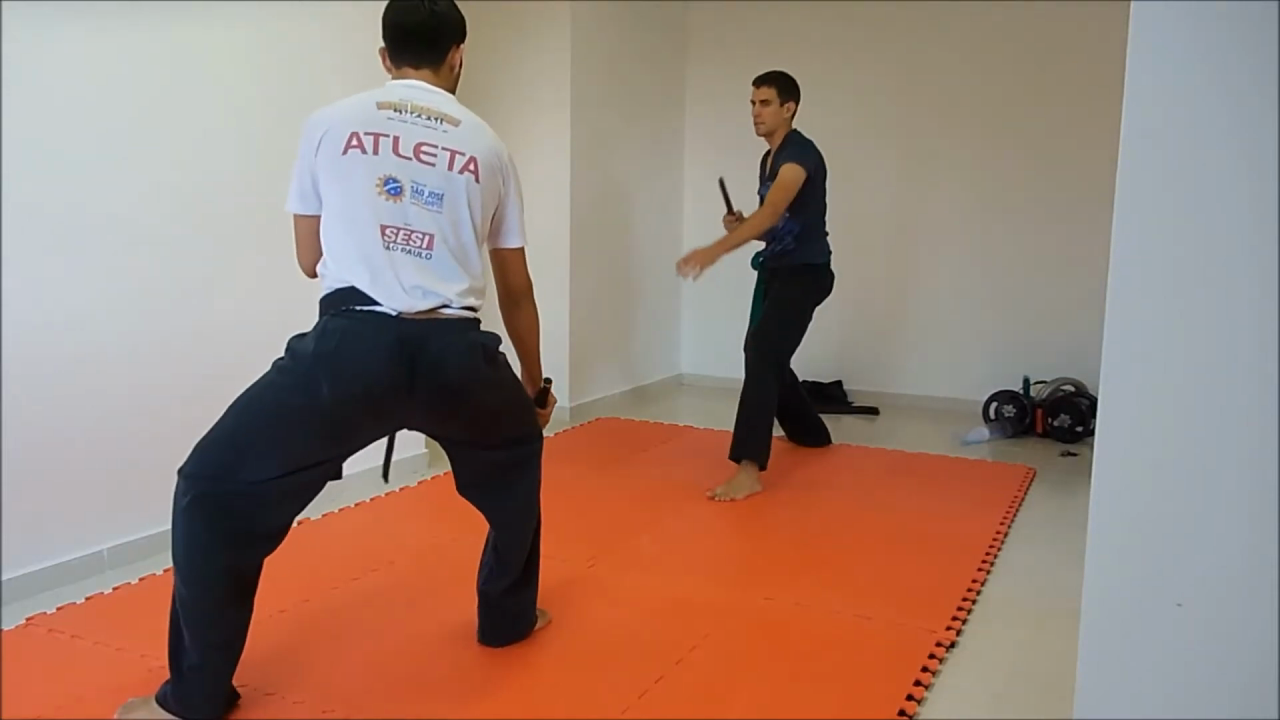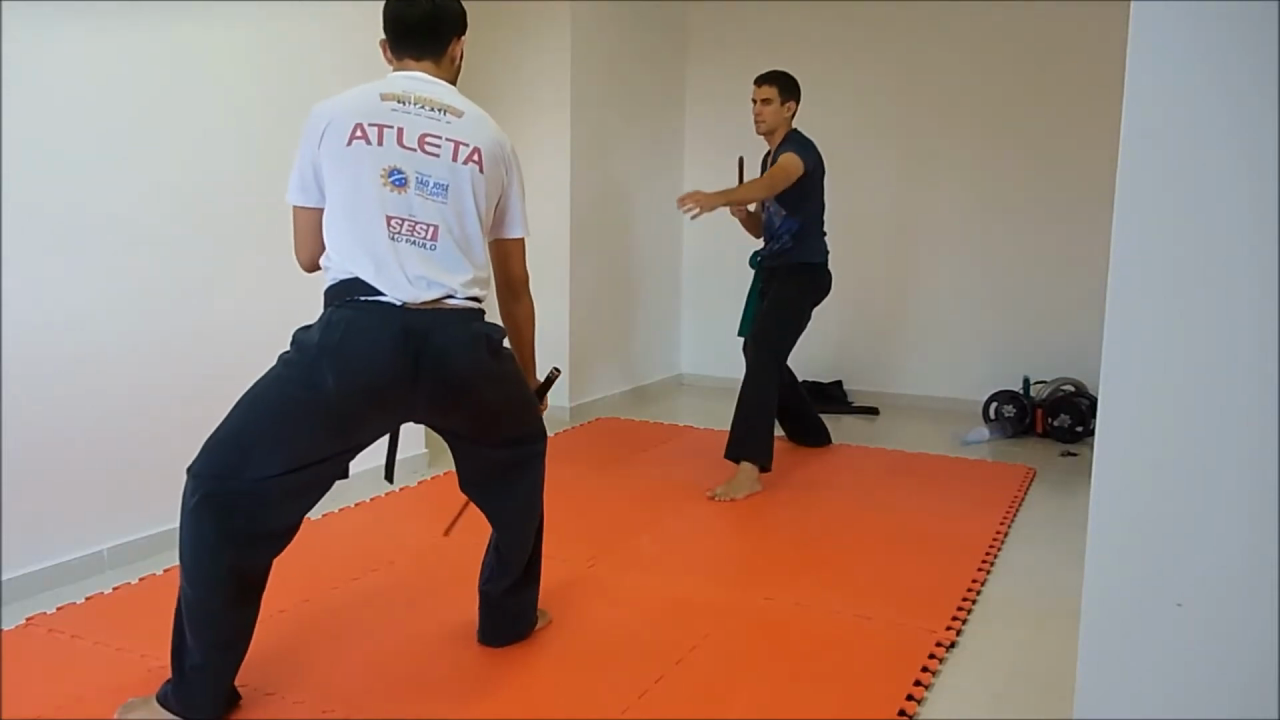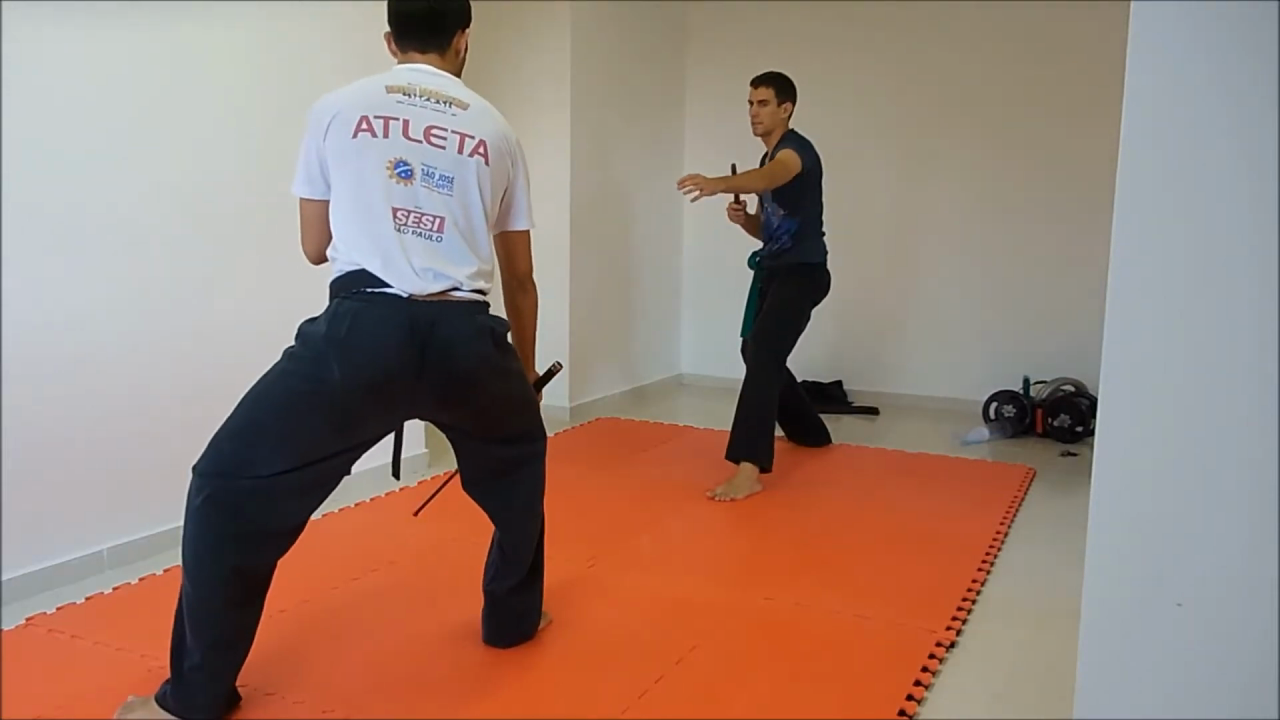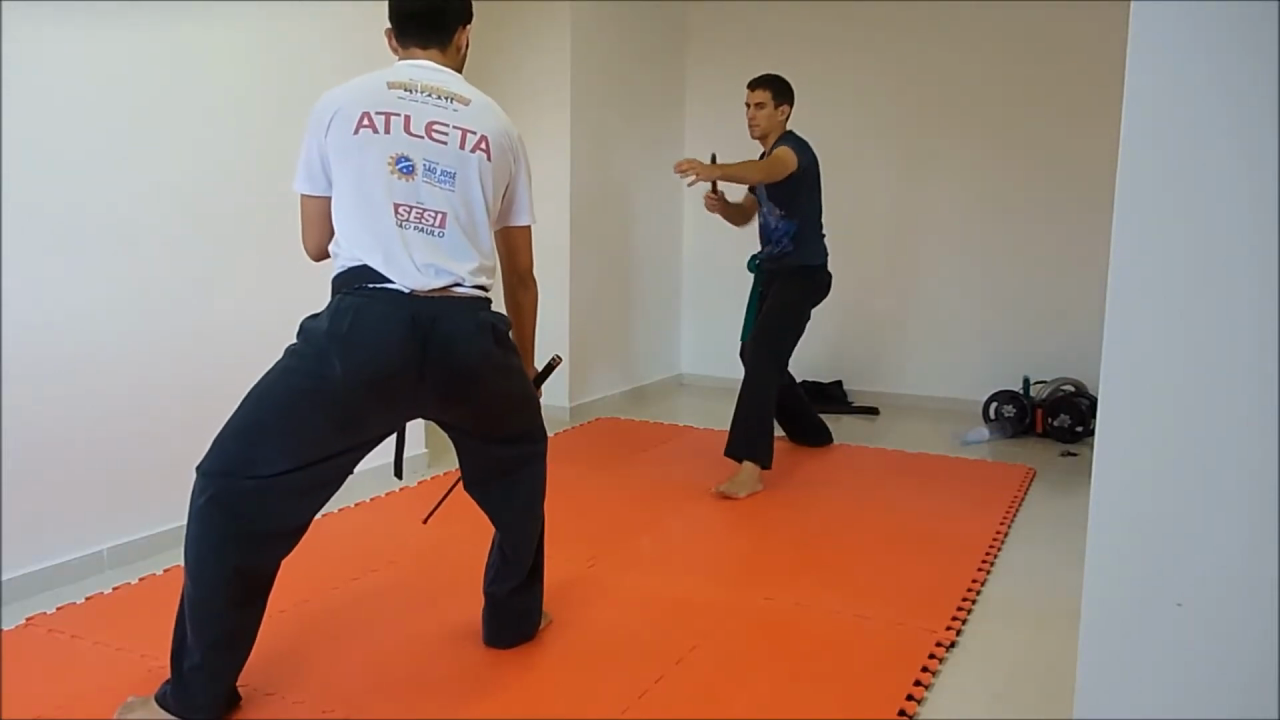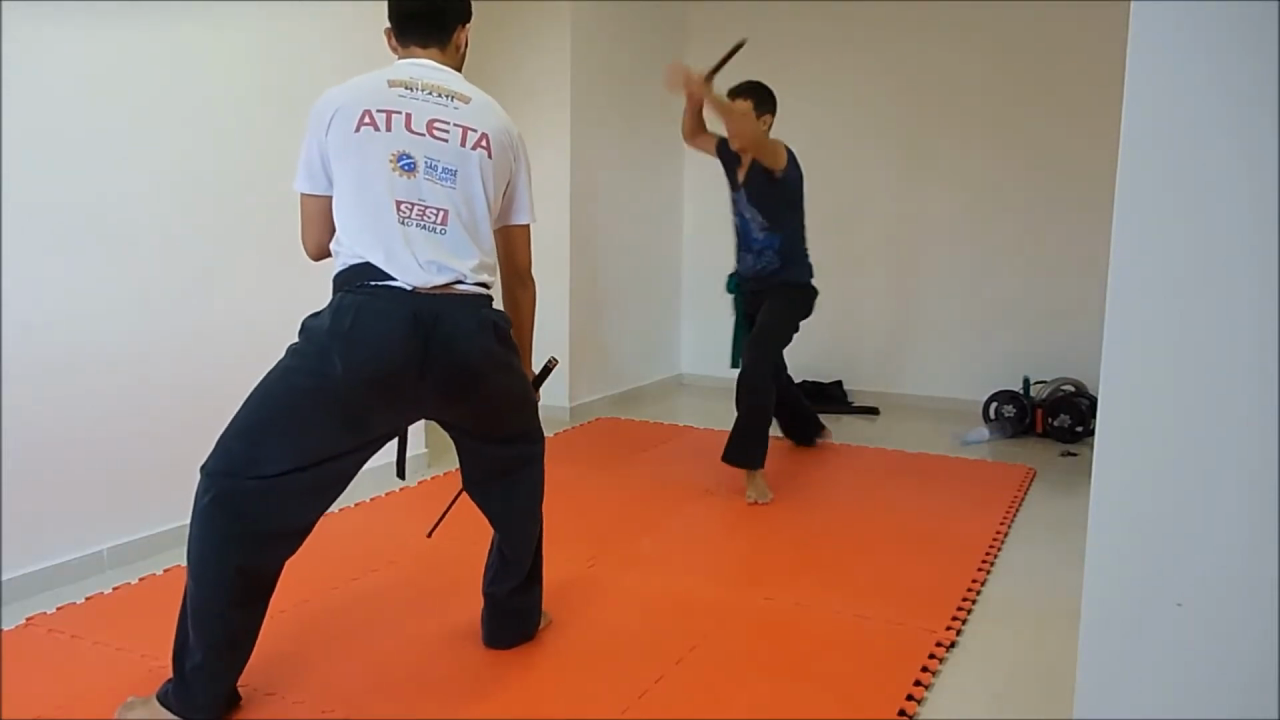
dt=0.3s
person 1, frame 1
left shoulder: (330, 123)
right shoulder: (486, 144)
left elbow: (311, 260)
right elbow: (516, 289)
right wrist: (533, 384)
left hip: (352, 346)
right hip: (451, 353)
left knee: (216, 489)
right knee: (513, 455)
right ankle: (509, 615)
person 1, frame 2
left shoulder: (333, 116)
right shoulder: (489, 136)
left elbow: (309, 254)
right elbow: (513, 281)
right wrist: (526, 380)
left hip: (357, 339)
right hip: (456, 345)
left knee: (224, 488)
right knee: (517, 453)
right ankle: (509, 614)
person 1, frame 3
left shoulder: (339, 108)
right shoulder: (494, 129)
left elbow: (316, 246)
right elbow: (519, 275)
right wrist: (525, 372)
left hip: (363, 331)
right hip: (462, 337)
left knee: (232, 487)
right knee: (517, 457)
right ankle: (514, 614)
person 1, frame 4
left shoulder: (341, 104)
right shoulder: (496, 125)
left elbow: (317, 241)
right elbow: (520, 272)
right wrist: (523, 367)
left hip: (364, 327)
right hip: (464, 333)
left knee: (236, 486)
right knee: (517, 457)
right ankle: (514, 615)
person 1, frame 5
left shoulder: (341, 103)
right shoulder: (497, 123)
left elbow: (317, 240)
right elbow: (519, 271)
right wrist: (520, 364)
left hip: (366, 325)
right hip: (466, 330)
left knee: (242, 486)
right knee: (514, 461)
right ankle: (514, 615)
person 2, frame 1
left shoulder: (799, 154)
right shoulder: (768, 159)
left elbow: (771, 214)
left wrist: (716, 249)
right wrist: (739, 226)
left hip: (805, 272)
right hip: (777, 271)
left knee: (762, 353)
right knee: (765, 355)
left ankle: (749, 470)
right ankle: (810, 432)
person 2, frame 2
left shoulder: (798, 151)
right shoulder: (770, 157)
left elbow: (766, 187)
left wrist: (716, 198)
right wrist: (745, 216)
left hip: (803, 271)
right hip: (776, 270)
left knee: (762, 354)
right knee: (764, 354)
left ankle: (749, 470)
right ankle: (811, 432)
person 2, frame 3
left shoulder: (796, 150)
right shoulder: (770, 157)
left elbow: (765, 179)
left wrist: (716, 184)
right wrist: (743, 218)
left hip: (801, 272)
right hip: (774, 271)
left knee: (762, 356)
right knee: (761, 355)
left ankle: (749, 470)
right ankle: (811, 432)
person 2, frame 4
left shoulder: (793, 150)
right shoulder: (764, 161)
left elbow: (762, 172)
right elbow: (744, 215)
left wrist: (714, 170)
right wrist: (720, 204)
left hip: (802, 272)
right hip: (776, 272)
left knee: (760, 354)
right knee: (762, 358)
left ankle: (750, 466)
right ankle: (812, 432)
person 2, frame 5
left shoulder: (776, 158)
right shoulder: (734, 155)
left elbow: (750, 140)
left wrist: (706, 93)
right wrist: (696, 99)
left hip: (786, 288)
right hip: (753, 288)
left knee: (756, 368)
right knee: (763, 369)
left ankle: (753, 468)
right ankle: (809, 430)
